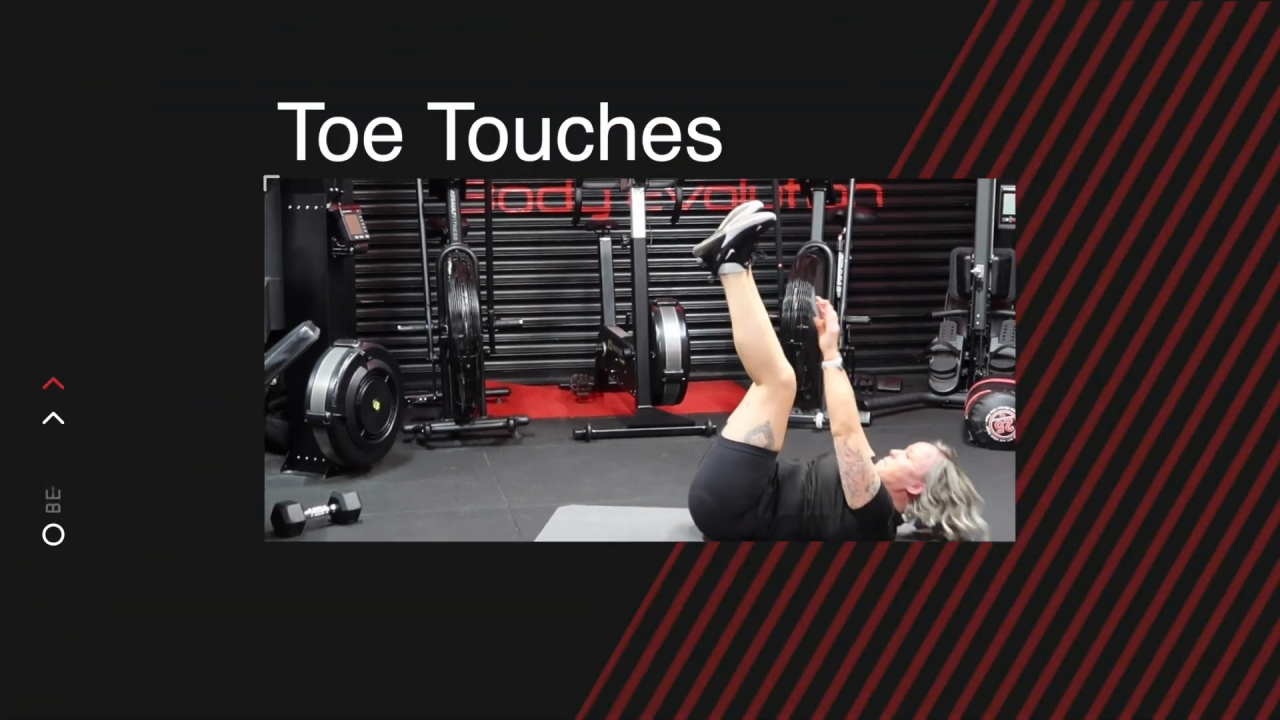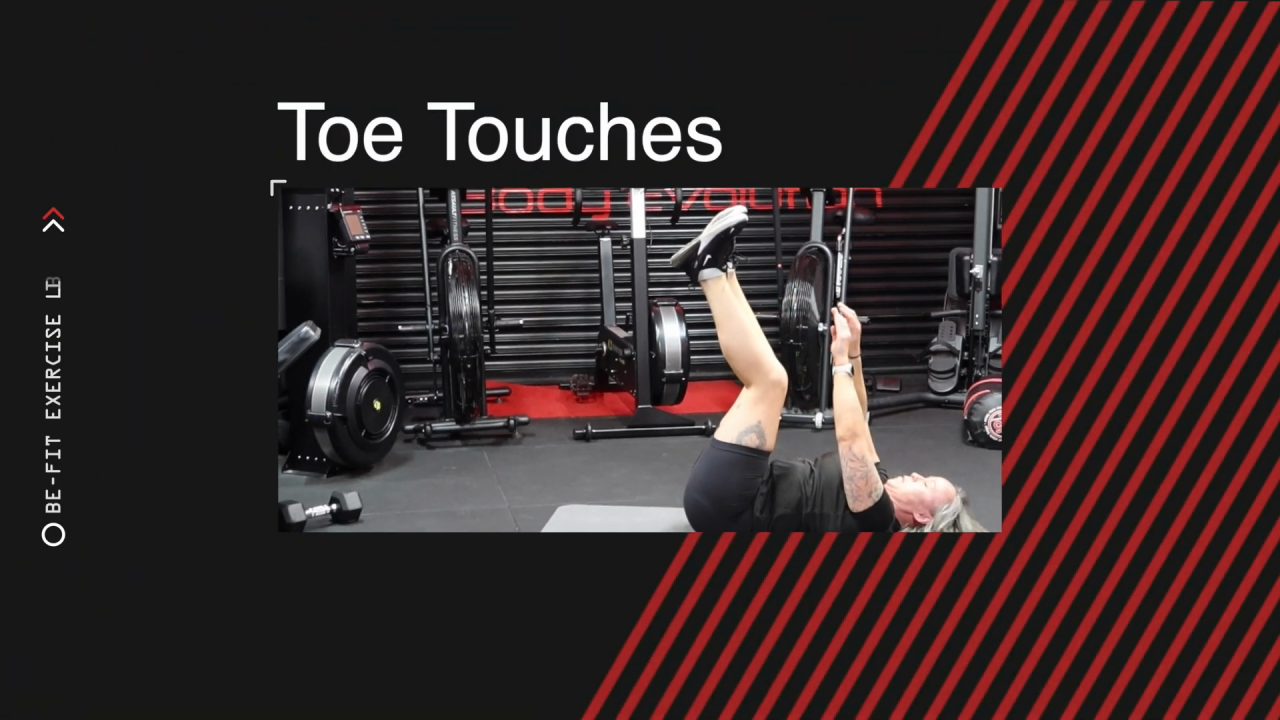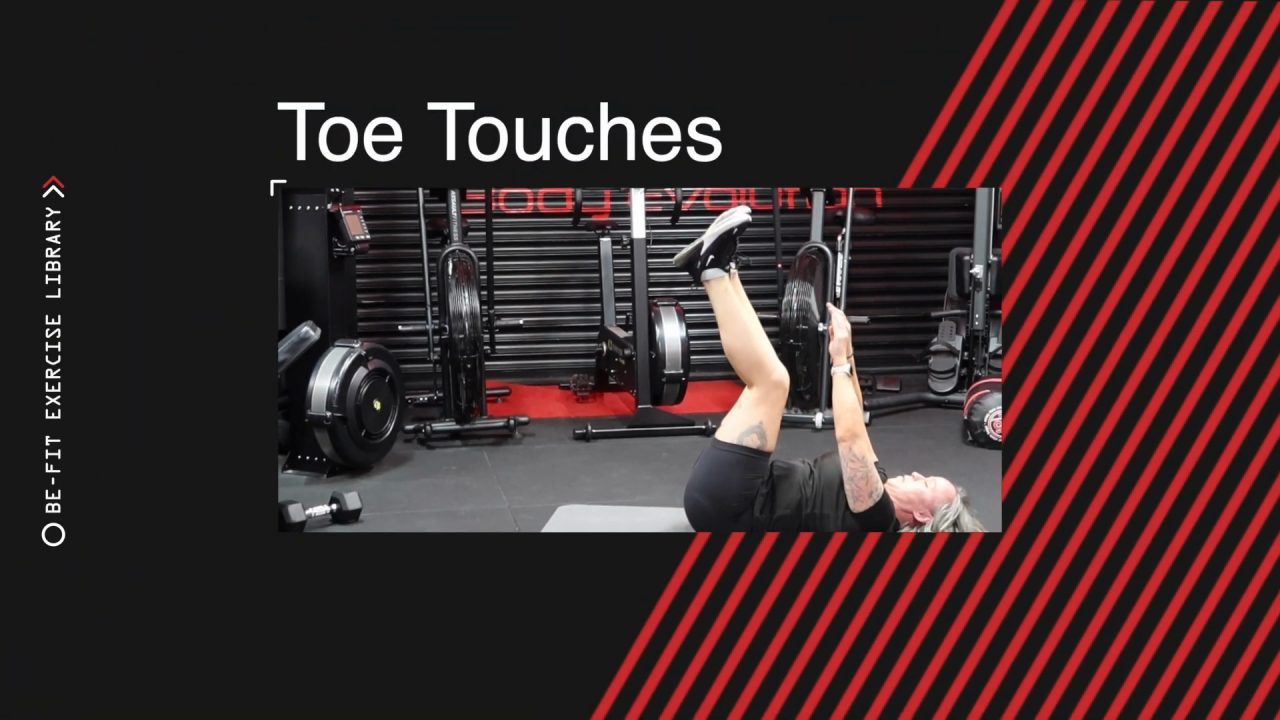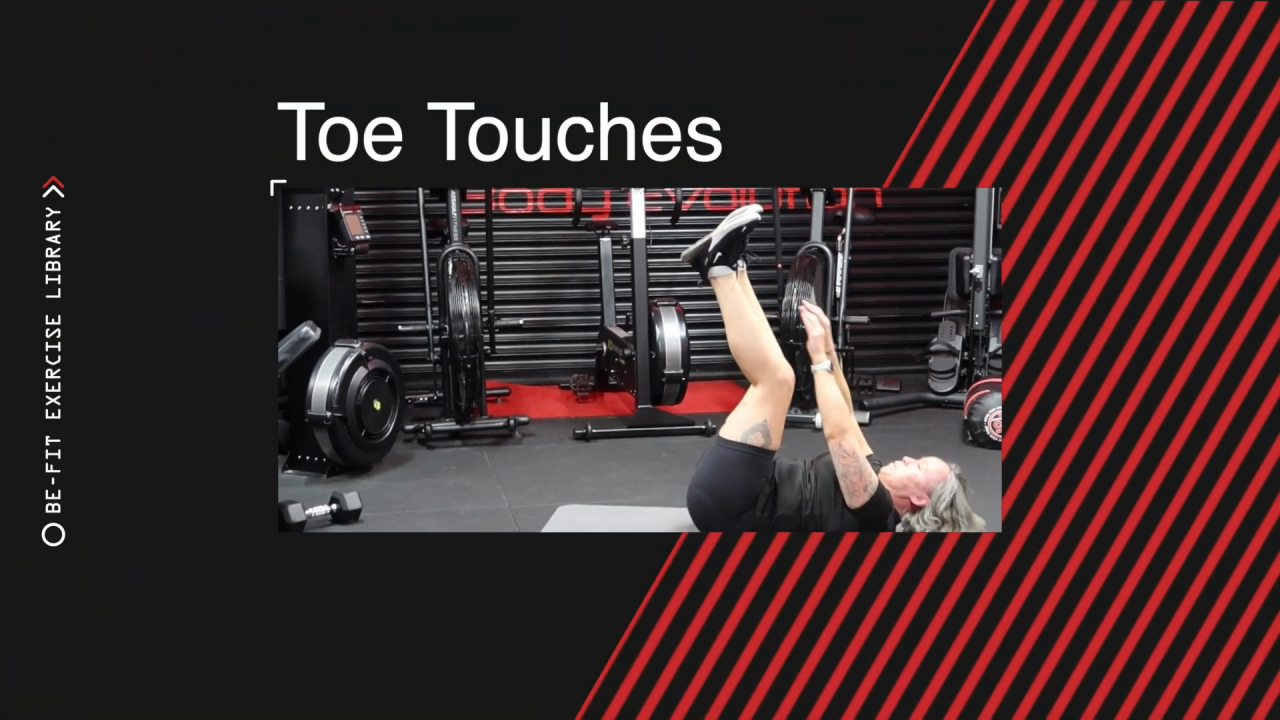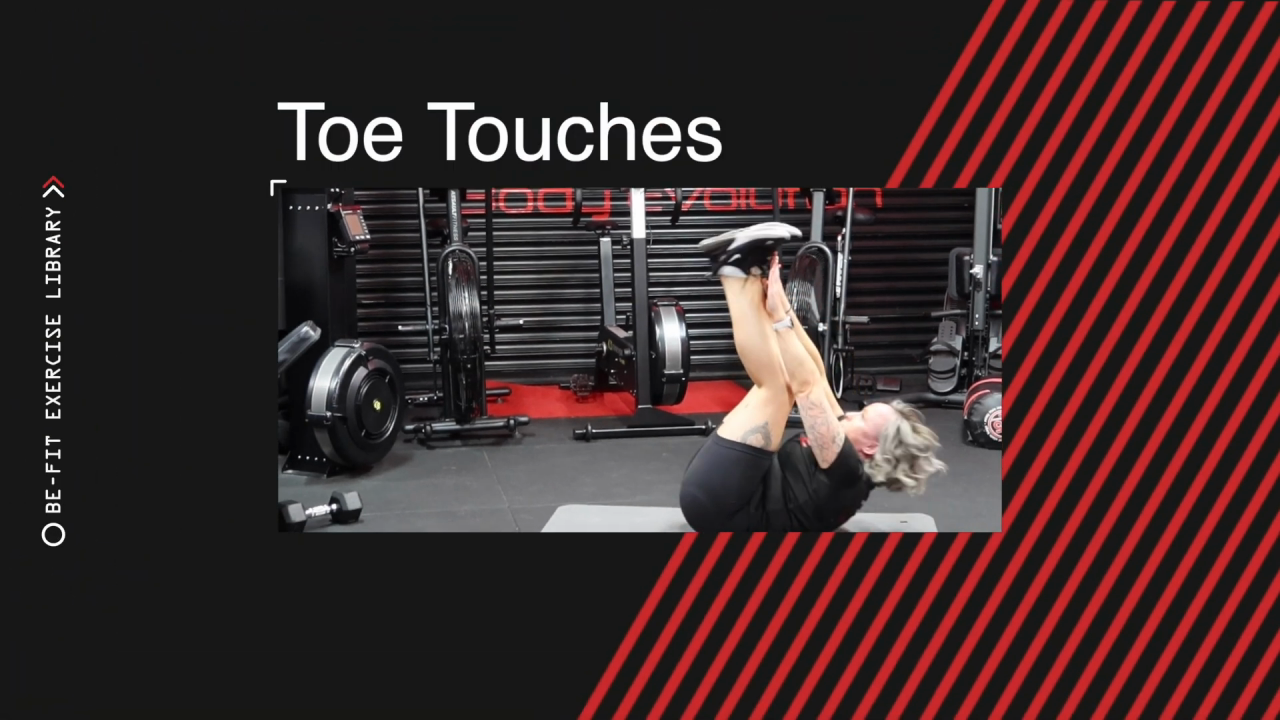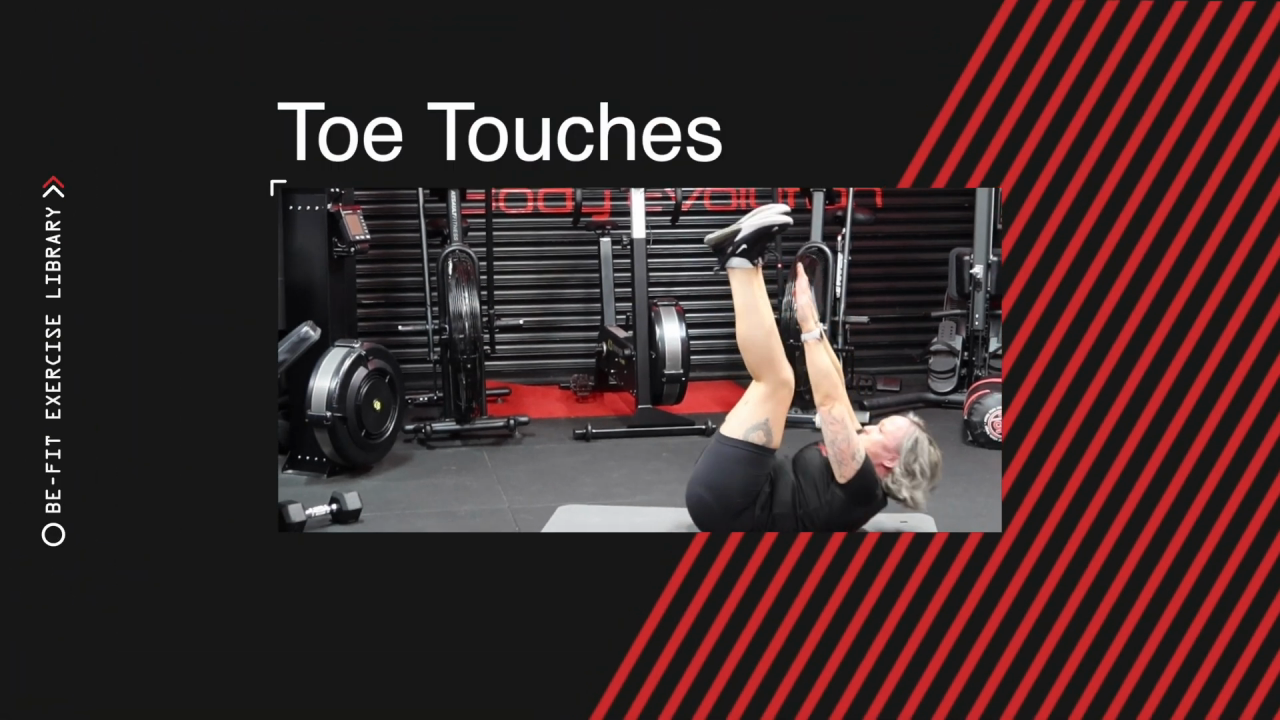
dt=0.3s
person 1, frame 1
left shoulder: (876, 514)
right shoulder: (880, 484)
left elbow: (845, 429)
right elbow: (849, 424)
left wrist: (830, 353)
right wrist: (833, 347)
left hip: (723, 506)
right hip: (729, 502)
left knee: (777, 379)
right knee: (775, 377)
left ankle: (731, 264)
right ankle: (733, 264)
person 1, frame 2
left shoulder: (876, 518)
right shoulder: (878, 488)
left elbow: (849, 435)
right elbow: (858, 423)
left wrist: (842, 362)
right wrist: (853, 354)
left hip: (723, 506)
right hip: (728, 498)
left knee: (768, 380)
right knee: (768, 378)
left ankle: (711, 270)
right ankle: (718, 269)
person 1, frame 3
left shoulder: (877, 515)
right shoulder: (878, 488)
left elbow: (849, 435)
right elbow: (855, 427)
left wrist: (840, 362)
right wrist: (846, 354)
left hip: (722, 508)
right hip: (727, 500)
left knee: (770, 380)
right knee: (770, 378)
left ankle: (714, 270)
right ankle: (719, 269)
person 1, frame 4
left shoulder: (875, 511)
right shoulder: (875, 478)
left elbow: (838, 432)
right elbow: (845, 417)
left wrist: (821, 358)
right wrist: (827, 351)
left hip: (725, 506)
right hip: (729, 498)
left knee: (775, 379)
right knee: (773, 377)
left ankle: (721, 269)
right ankle: (728, 269)
person 1, frame 5
left shoulder: (849, 472)
right shoulder: (843, 438)
left elbow: (808, 384)
right elbow: (813, 369)
left wrist: (779, 318)
right wrist: (779, 306)
left hip: (713, 502)
right hip: (718, 499)
left knee: (776, 384)
right knee: (778, 380)
left ankle: (734, 267)
right ankle: (739, 267)
person 1, frame 6
left shoulder: (864, 489)
right shoulder: (864, 477)
left elbow: (830, 401)
right elbow: (836, 394)
left wrist: (810, 327)
right wrist: (812, 323)
left hip: (719, 501)
right hip: (725, 497)
left knee: (776, 381)
right knee: (775, 378)
left ankle: (742, 258)
right ankle: (746, 260)
